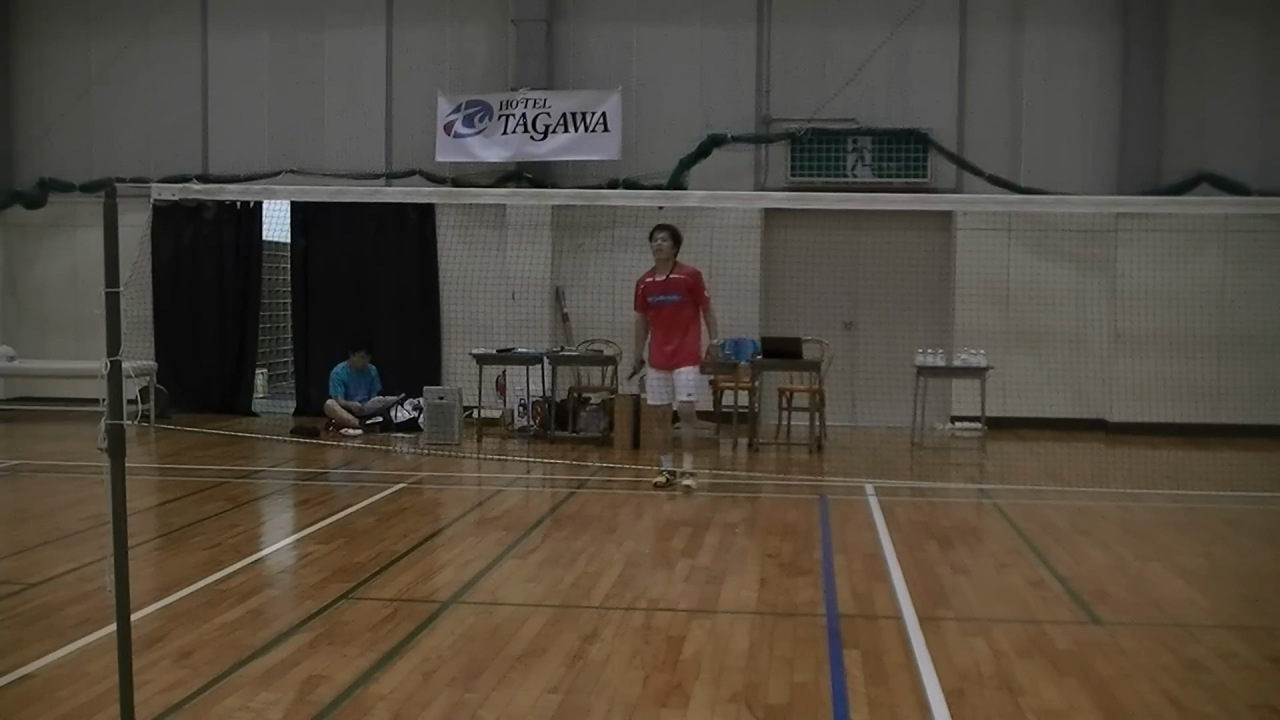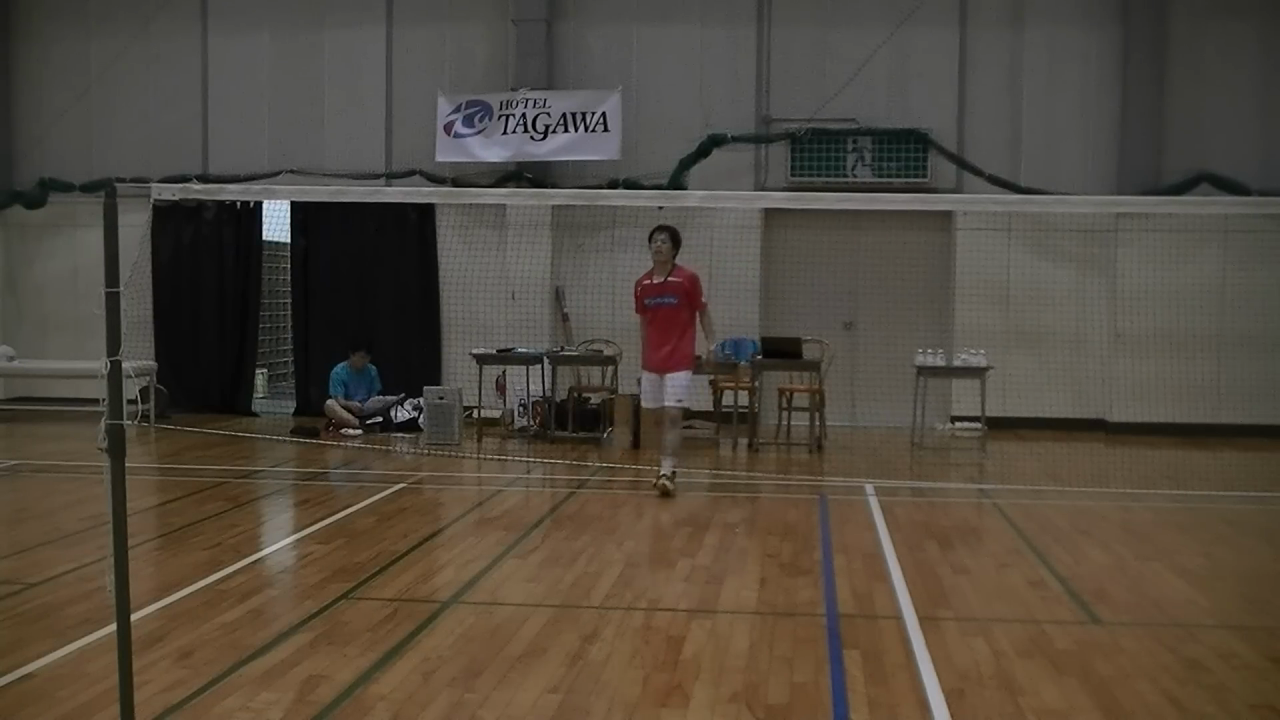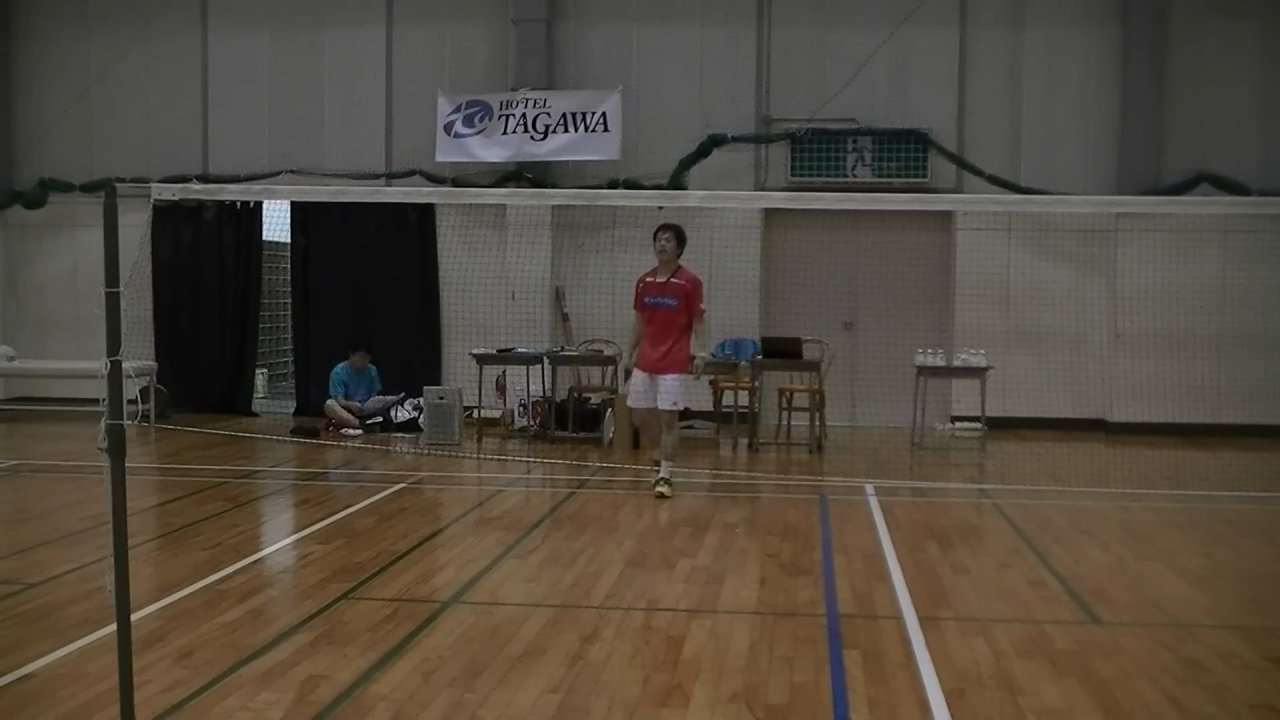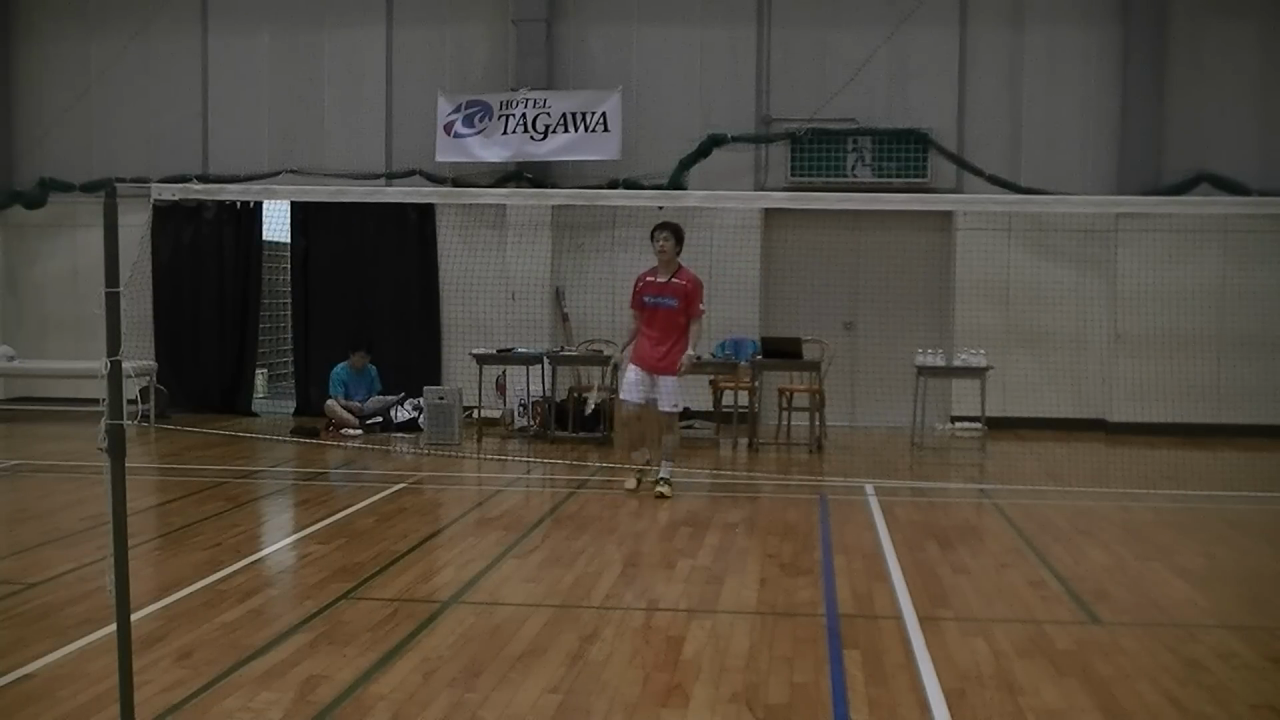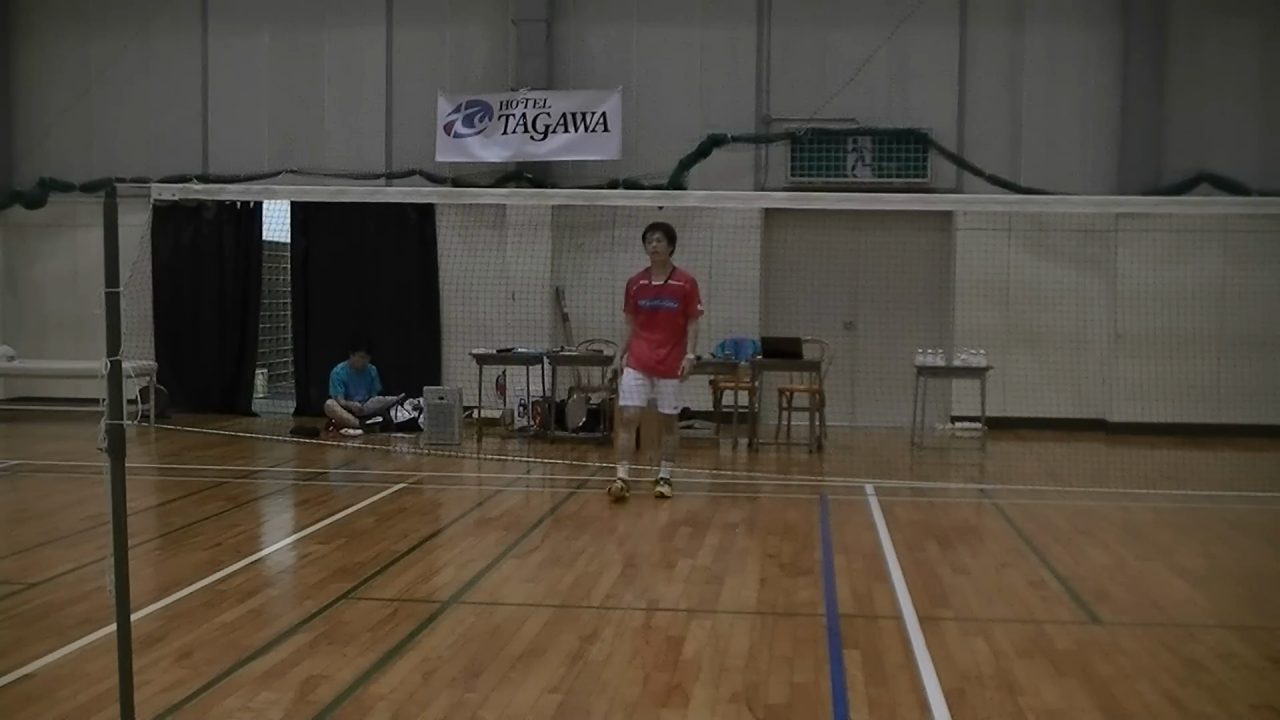
dt=0.2s
person 1, frame 1
left shoulder: (691, 276)
right shoulder: (643, 283)
left elbow: (706, 309)
left wrist: (714, 341)
right wrist: (638, 354)
left hip: (686, 357)
right hip: (657, 359)
left knee: (687, 412)
right knee: (660, 415)
left ankle: (689, 470)
right ankle: (668, 469)
person 1, frame 2
left shoulder: (688, 279)
right shoulder: (641, 284)
left elbow: (703, 313)
left wrist: (711, 345)
right wrist: (643, 357)
left hip: (679, 361)
right hip: (652, 361)
left knee: (673, 416)
right knee: (657, 416)
left ankle: (667, 474)
right ankle: (665, 468)
person 1, frame 3
left shoulder: (690, 282)
right shoulder: (643, 282)
left elbow: (698, 321)
left wrist: (699, 353)
right wrist: (630, 354)
left hip: (673, 362)
right hip: (644, 361)
left knee: (668, 418)
right knee: (641, 417)
left ankle: (665, 476)
right ankle: (659, 459)
person 1, frame 4
left shoulder: (691, 282)
right shoulder: (642, 281)
left elbow: (695, 322)
left wrist: (689, 352)
right wrist: (622, 348)
left hip: (670, 362)
right hip: (640, 359)
left knee: (669, 419)
right knee: (629, 413)
left ankle: (664, 476)
right ankle: (641, 465)
person 1, frame 5
left shoulder: (686, 283)
right shoulder: (634, 284)
left elbow: (692, 323)
right elbow: (631, 324)
left wrist: (689, 355)
right wrist: (621, 356)
left hip: (670, 364)
right hip: (637, 363)
left knee: (669, 421)
right knee: (627, 417)
left ankle: (664, 477)
right ankle: (622, 478)
